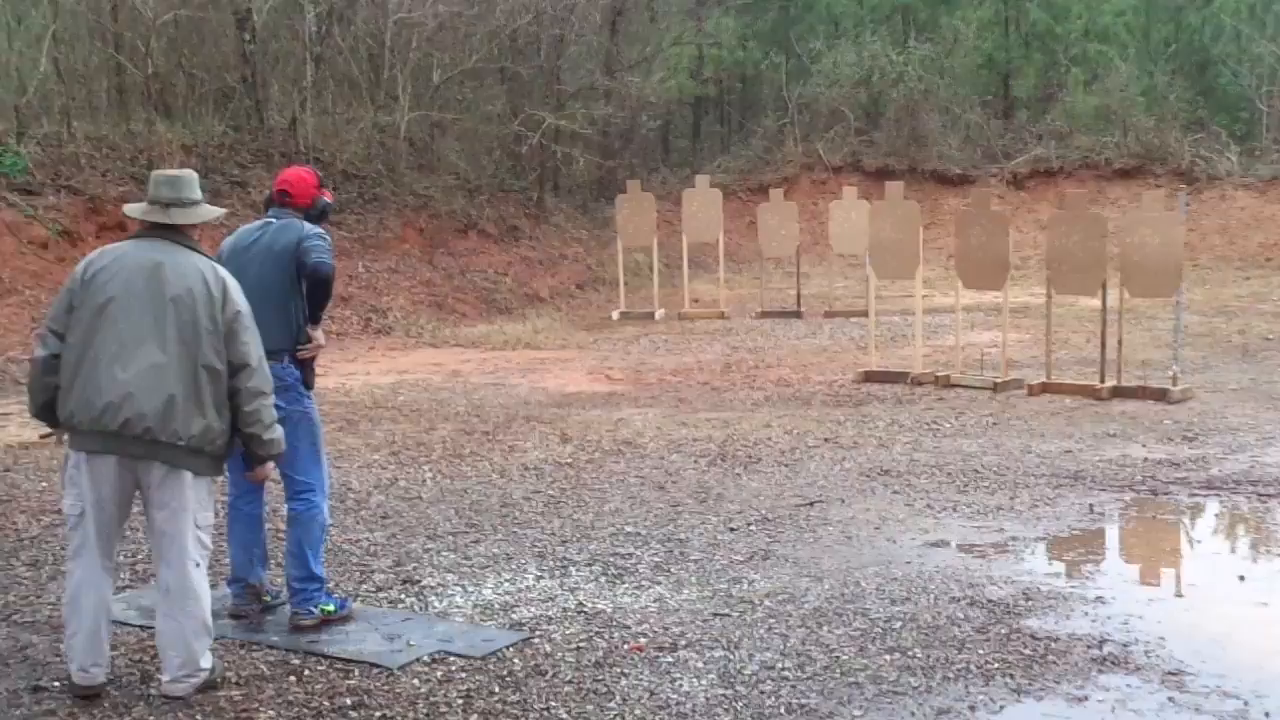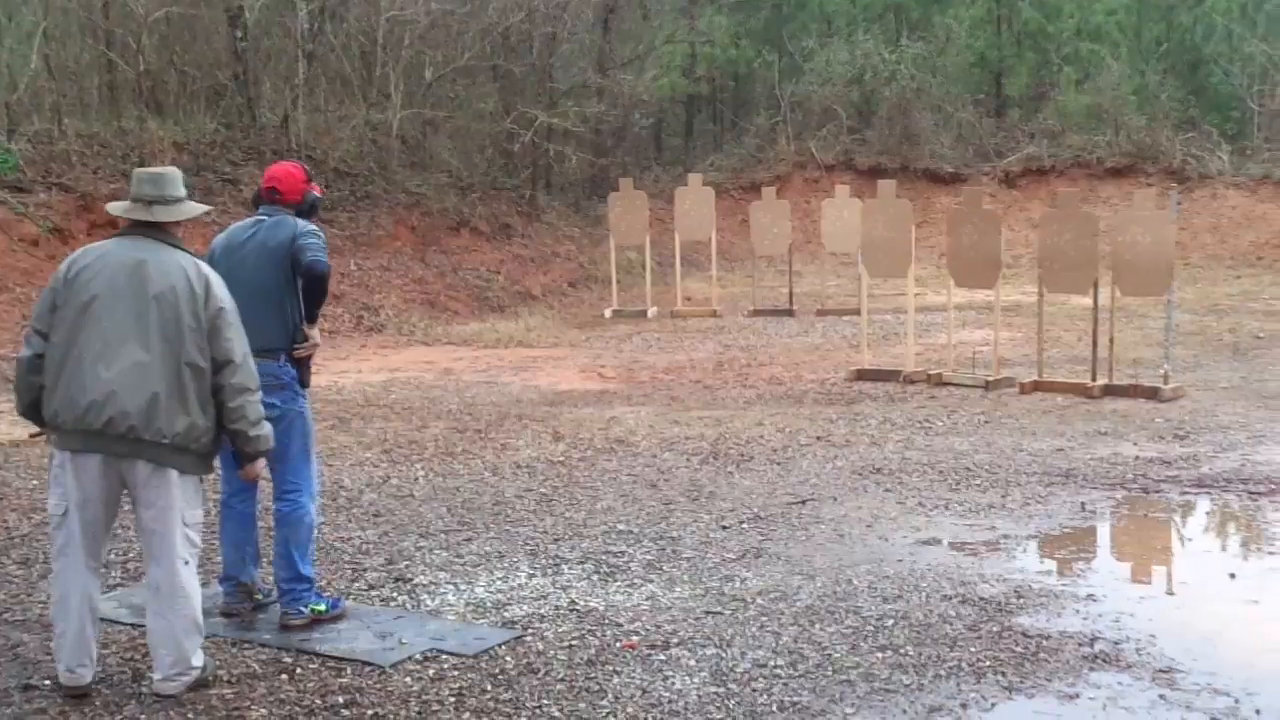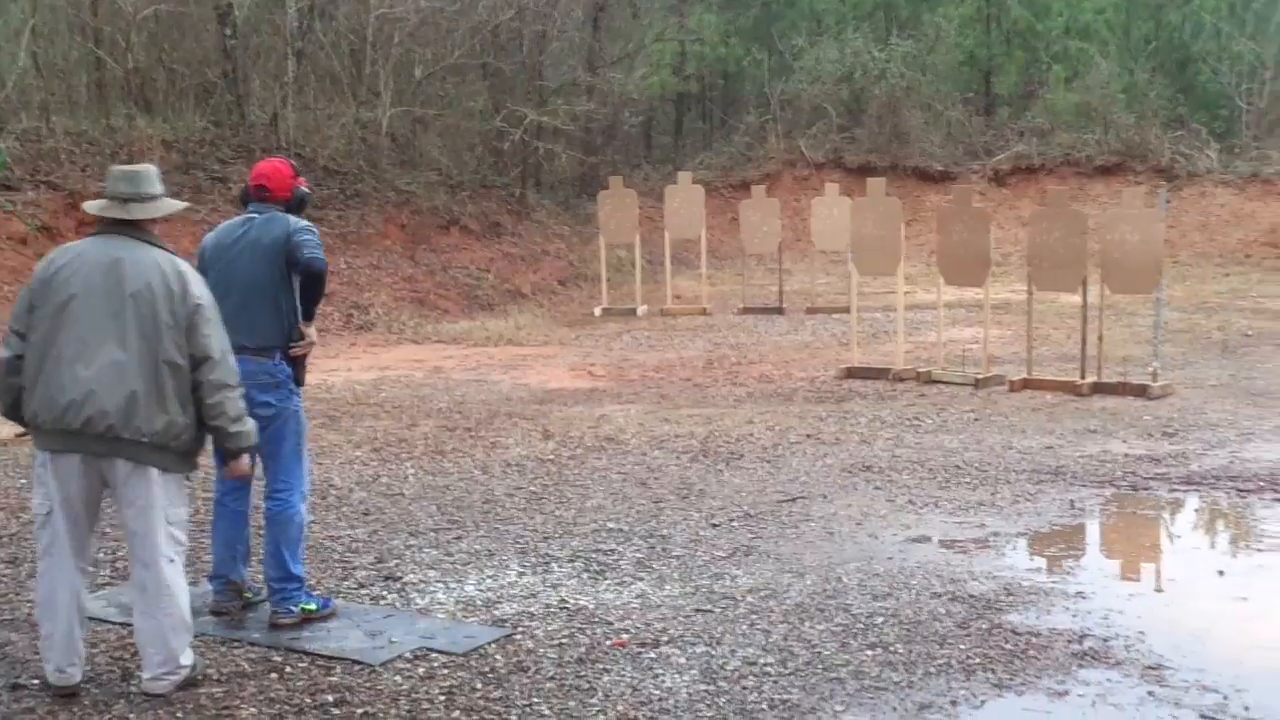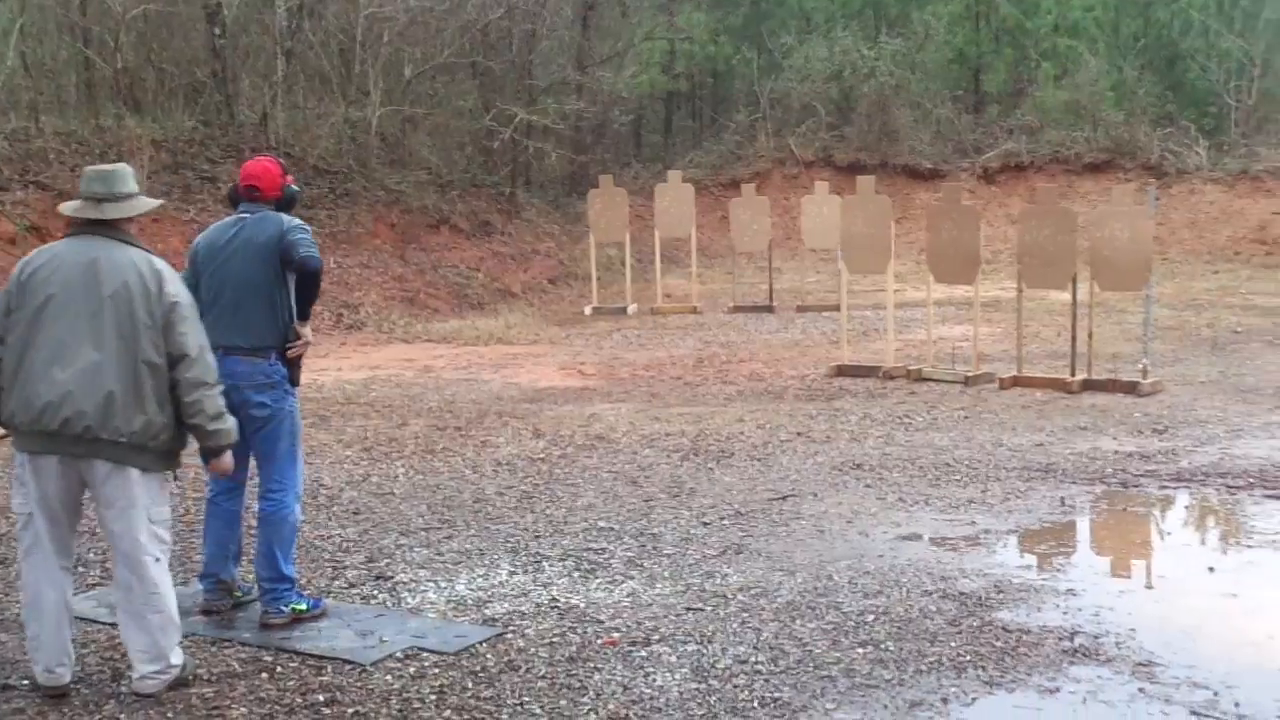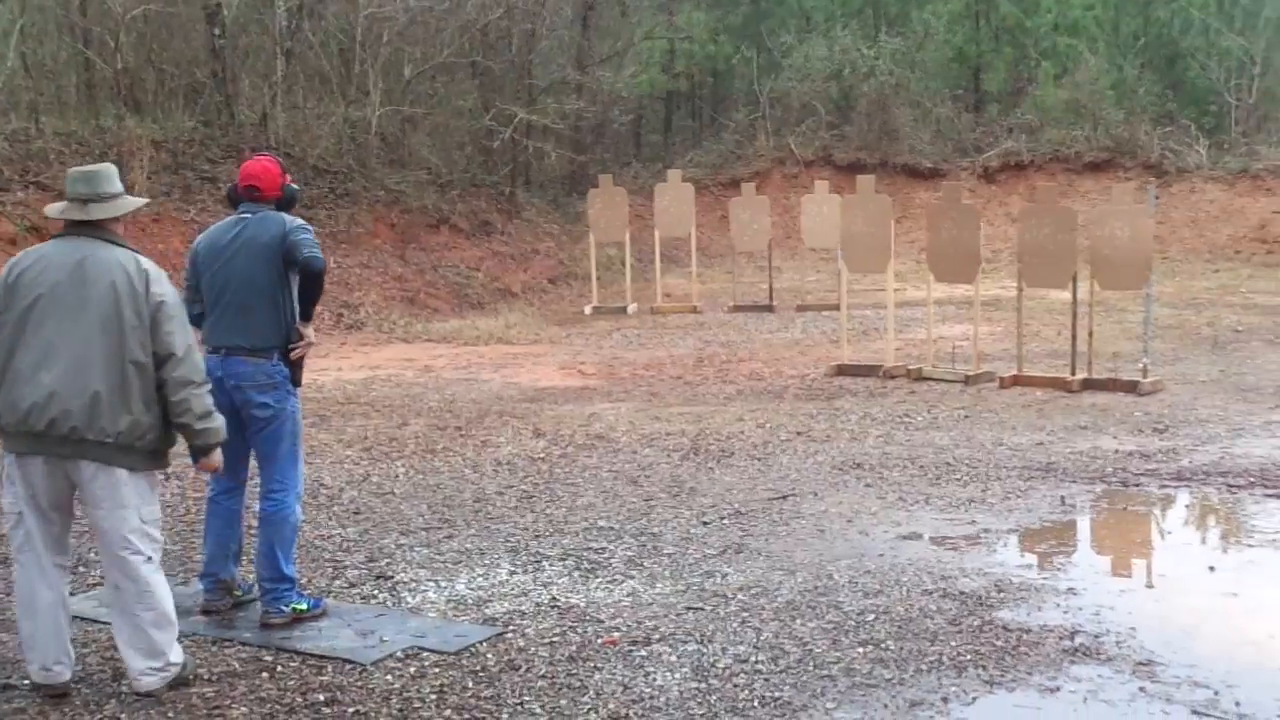
dt=0.1s
person 1, frame 1
left shoulder: (95, 265)
right shoulder: (216, 280)
left elbow: (50, 351)
right elbow: (249, 375)
left wrist: (52, 413)
right wrist: (263, 446)
left hip: (96, 434)
right hip: (179, 439)
left knee: (89, 555)
right knee: (182, 561)
left ankle: (86, 671)
right ankle: (185, 672)
person 1, frame 2
left shoulder: (79, 264)
right shoulder: (200, 278)
left elbow: (36, 352)
right elbow: (234, 372)
left wrist: (38, 413)
right wrist: (251, 443)
left hip: (82, 432)
right hip: (164, 437)
left knee: (75, 554)
right knee: (171, 558)
left ankle: (73, 670)
right ankle: (176, 670)
person 1, frame 3
left shoulder: (56, 264)
right shoulder: (177, 275)
right elbow: (213, 368)
right wrist: (235, 440)
left hip: (63, 432)
right hip: (147, 436)
left knee: (61, 554)
right knee: (156, 558)
left ankle: (62, 670)
right ankle: (166, 669)
person 1, frame 4
right shoulder: (154, 274)
right elbow: (192, 367)
right wrist: (216, 439)
right hip: (125, 436)
left knee: (44, 555)
right knee: (141, 557)
left ankle: (51, 670)
right ankle: (156, 668)
person 1, frame 5
right shoulder: (142, 274)
right elbow: (180, 367)
right wrist: (205, 437)
right hip: (114, 438)
right knee: (134, 556)
left ankle: (50, 670)
right ankle: (156, 667)
person 2, frame 1
left shoulder: (234, 240)
right shoulder: (307, 235)
right elbow: (321, 271)
right wrist: (313, 324)
right hip: (279, 374)
left knee: (243, 488)
right knee: (307, 488)
left ankle: (246, 591)
right ankle: (308, 600)
person 2, frame 2
left shoulder: (224, 239)
right shoulder: (300, 232)
right elbow: (316, 269)
right wrist: (309, 323)
right hip: (274, 373)
left knee: (236, 486)
right knee: (295, 489)
left ankle: (238, 589)
right ankle: (298, 599)
person 2, frame 3
left shoulder: (215, 238)
right shoulder: (293, 229)
right elbow: (314, 265)
right wrist: (306, 320)
right hip: (269, 371)
left knee: (230, 484)
right knee: (286, 488)
left ankle: (227, 587)
right ankle: (287, 599)
person 2, frame 4
left shoulder: (206, 239)
right shoulder: (286, 228)
left elbow: (191, 310)
right elbow: (310, 265)
right wrist: (302, 321)
left hip: (214, 369)
right hip: (263, 371)
left knee: (224, 484)
right knee: (279, 488)
left ankle: (218, 587)
right ankle: (278, 599)
person 2, frame 5
left shoulder: (206, 240)
right shoulder: (288, 228)
left elbow: (194, 312)
right elbow: (313, 265)
right wrist: (305, 320)
left hip: (217, 369)
right hip: (265, 372)
left knee: (225, 484)
right knee: (281, 488)
left ankle: (218, 586)
right ankle: (279, 600)
